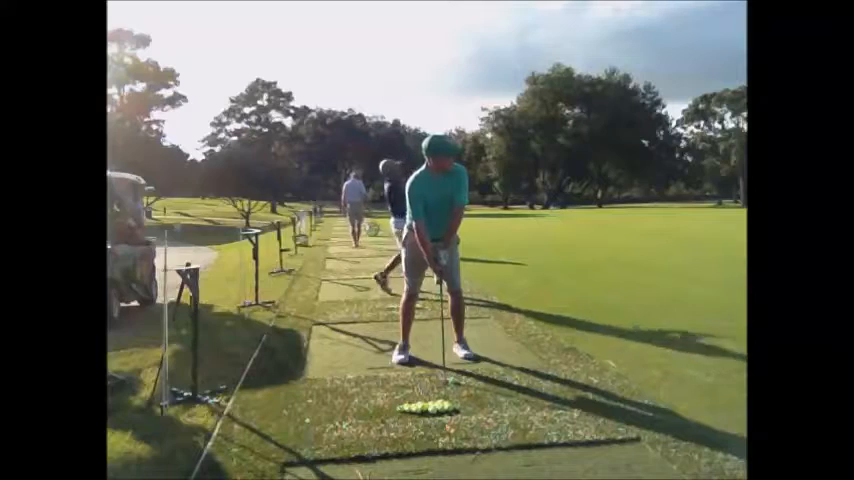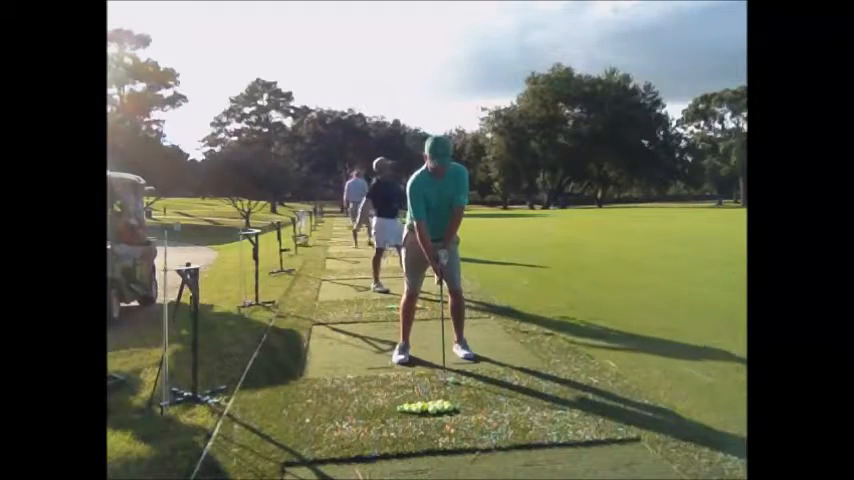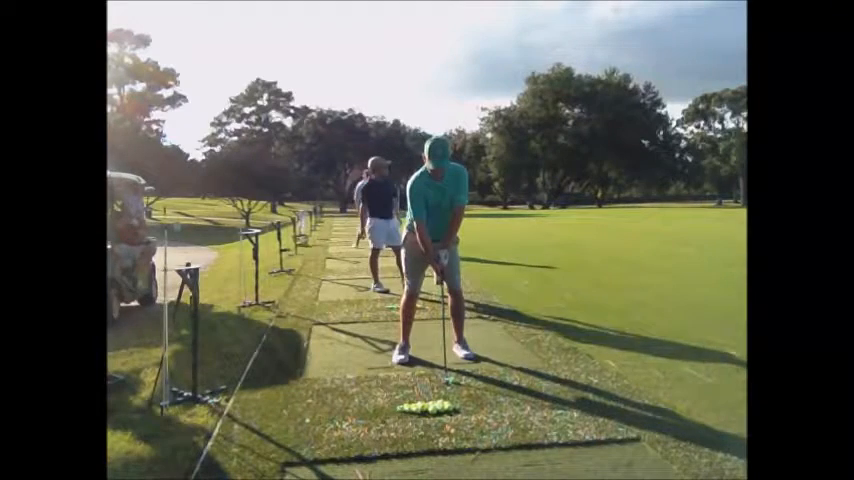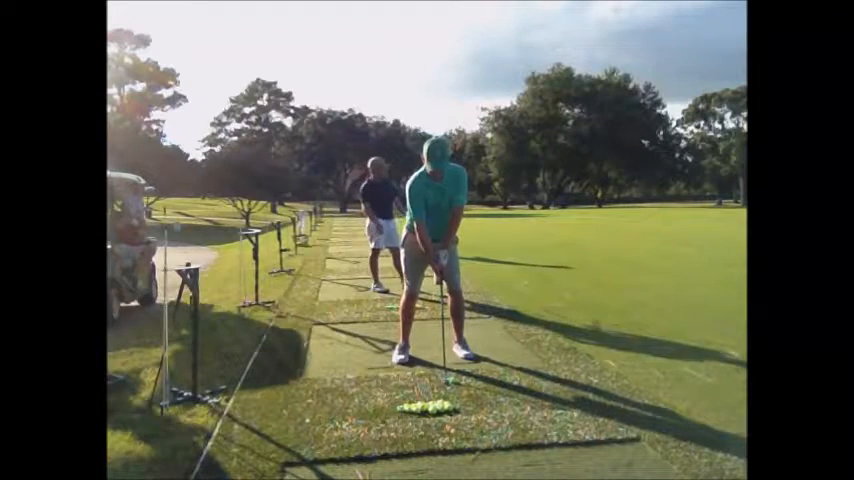
dt=0.4s
person 1, frame 1
left shoulder: (459, 173)
right shoulder: (415, 184)
left elbow: (458, 212)
right elbow: (419, 226)
left wrist: (444, 247)
right wrist: (431, 261)
left hip: (447, 239)
right hip: (417, 240)
left knee: (456, 291)
right knee: (411, 292)
left ankle: (460, 341)
right ankle: (403, 344)
person 1, frame 2
left shoulder: (460, 173)
right shoulder: (416, 183)
left elbow: (458, 212)
right elbow: (420, 226)
left wrist: (444, 247)
right wrist: (432, 261)
left hip: (447, 239)
right hip: (417, 239)
left knee: (456, 290)
right knee: (411, 292)
left ankle: (459, 341)
right ankle: (403, 344)
person 1, frame 3
left shoulder: (459, 173)
right shoulder: (416, 184)
left elbow: (458, 212)
right elbow: (420, 226)
left wrist: (445, 247)
right wrist: (432, 260)
left hip: (447, 239)
right hip: (417, 240)
left knee: (456, 291)
right knee: (411, 292)
left ankle: (459, 341)
right ankle: (403, 344)
person 1, frame 4
left shoulder: (458, 174)
right shoulder: (415, 184)
left elbow: (457, 212)
right elbow: (420, 226)
left wrist: (444, 247)
right wrist: (432, 261)
left hip: (446, 240)
right hip: (416, 240)
left knee: (455, 291)
right knee: (411, 292)
left ankle: (459, 341)
right ankle: (403, 344)
person 2, frame 1
left shoulder: (393, 183)
right shoulder: (393, 186)
right elbow: (407, 201)
left hip: (402, 219)
right hip: (401, 221)
right ankle: (383, 274)
person 2, frame 2
left shoulder: (392, 183)
right shoulder: (376, 185)
left elbow: (401, 200)
right elbow: (365, 203)
right wrist: (360, 219)
left hip: (395, 220)
right hip: (383, 221)
left knee: (402, 250)
right knee: (379, 251)
right ankle: (376, 282)
person 2, frame 3
left shoulder: (388, 183)
right shoulder: (368, 186)
left elbow: (394, 201)
right elbow: (363, 207)
left wrist: (397, 217)
right wrist: (362, 227)
left hip: (391, 220)
right hip: (376, 221)
left knee: (398, 250)
right knee: (375, 251)
left ankle: (404, 279)
right ankle: (376, 283)
person 2, frame 4
left shoulder: (388, 183)
right shoulder: (367, 187)
left elbow: (396, 201)
right elbow: (365, 208)
right wrist: (375, 223)
left hip: (390, 221)
right hip: (376, 222)
left knee: (396, 251)
right knee: (375, 252)
left ankle: (404, 280)
right ankle: (376, 283)
